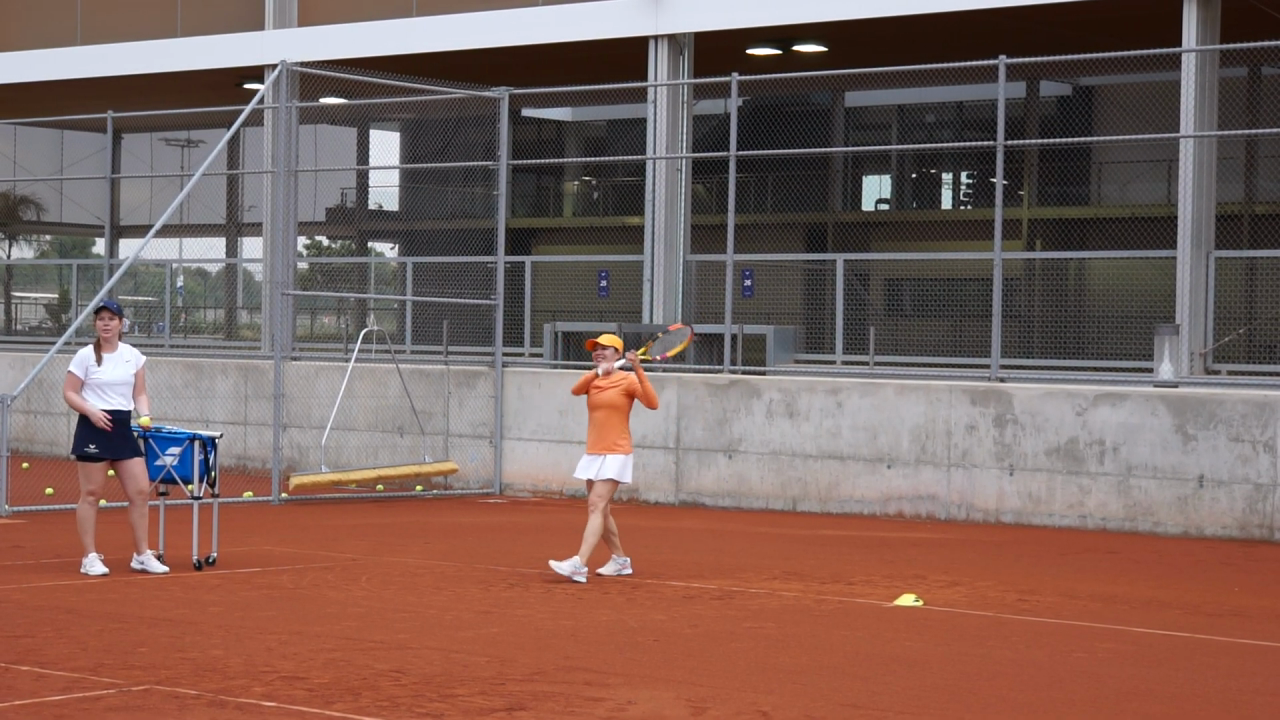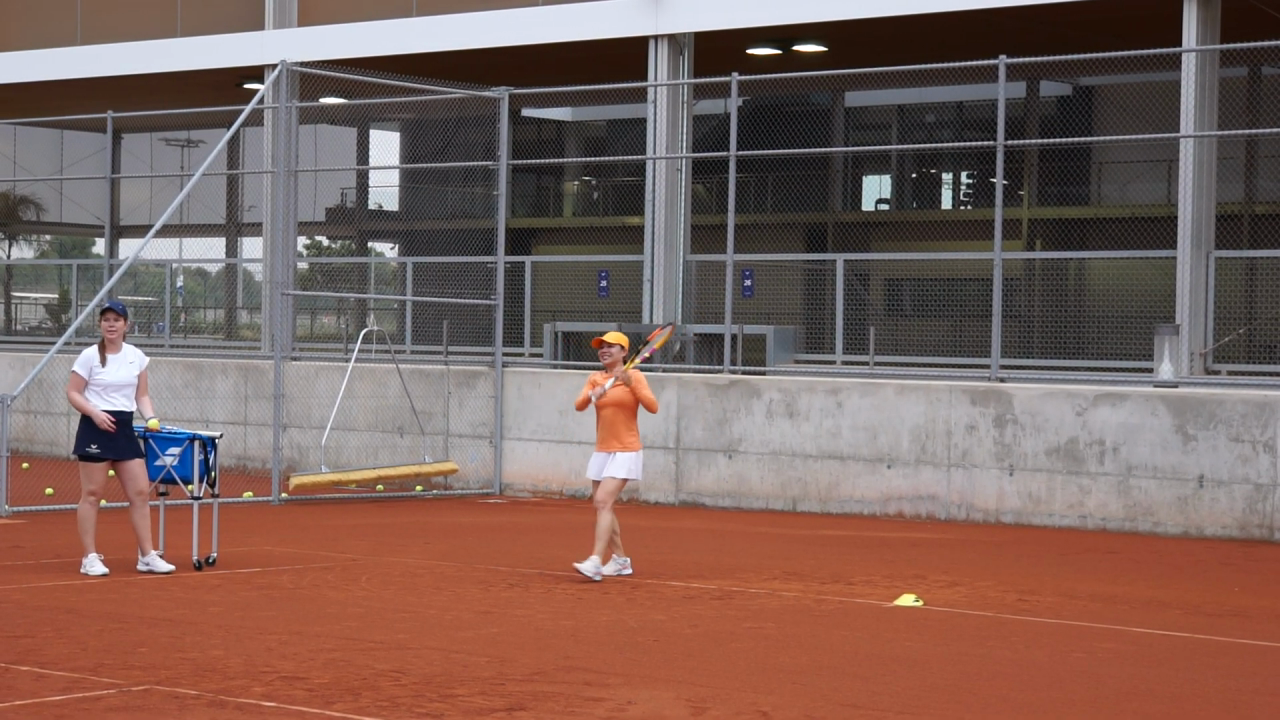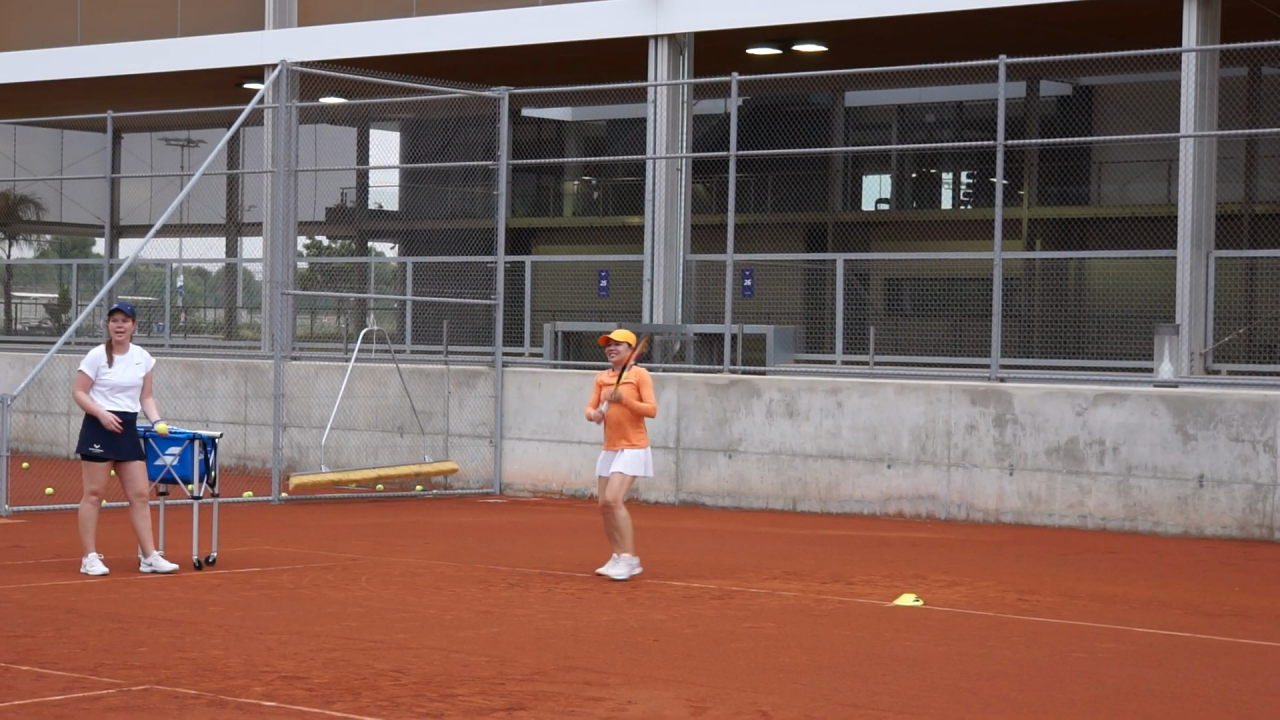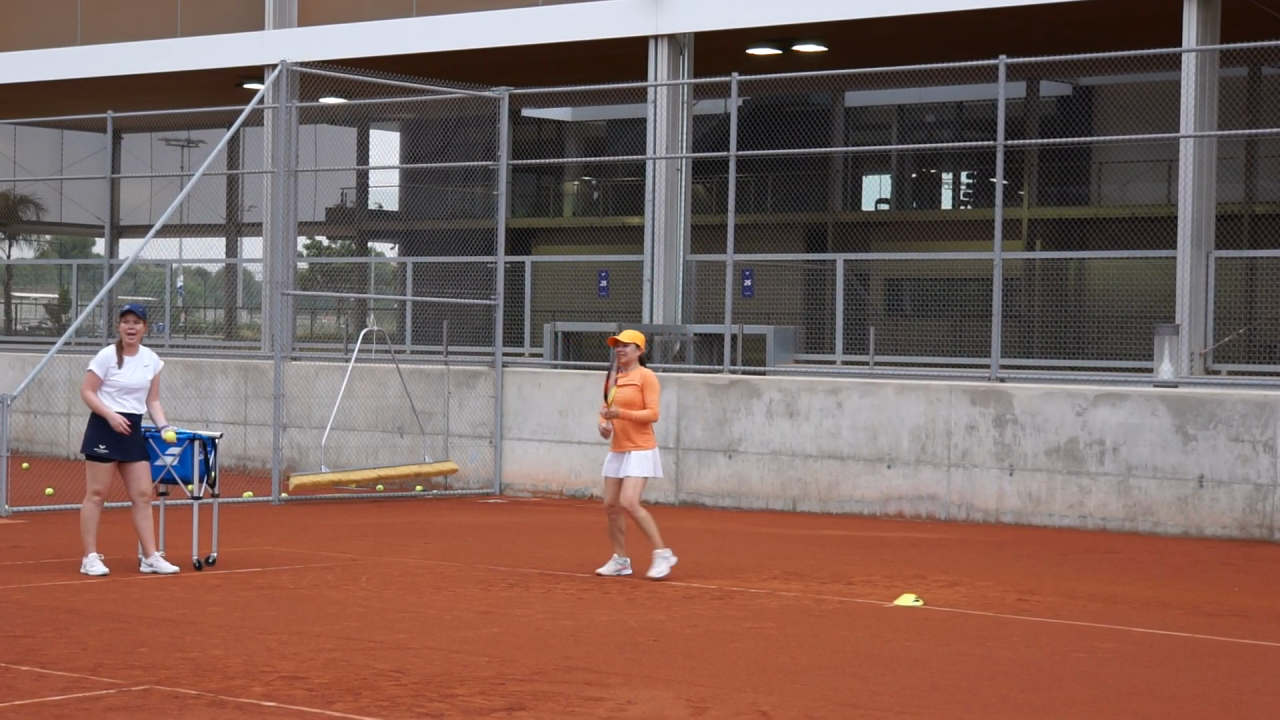
dt=0.1s
person 1, frame 1
left shoulder: (134, 356)
right shoulder: (85, 355)
left elbow: (139, 394)
right elbow: (69, 393)
left wrist: (145, 415)
right wrist: (91, 411)
left hip: (122, 429)
right hip: (93, 429)
left knee: (140, 491)
right knee: (91, 494)
left ankle: (142, 555)
right ankle: (90, 557)
person 1, frame 2
left shoulder: (137, 357)
right shoulder: (90, 356)
right elbow: (72, 393)
left wrist: (150, 417)
right wrist: (95, 413)
left hip: (125, 429)
right hip: (96, 429)
left knee: (140, 492)
right knee: (92, 494)
left ankle: (147, 556)
right ankle: (90, 558)
person 1, frame 3
left shoulder: (143, 358)
right shoulder: (96, 355)
right elbow: (78, 392)
left wrist: (157, 421)
right wrist: (101, 414)
left hip: (128, 430)
right hip: (99, 430)
left knee: (140, 495)
right knee: (93, 494)
left ankle: (150, 557)
right ankle: (90, 557)
person 1, frame 4
left shoulder: (152, 360)
right shoulder: (106, 356)
right elbow: (87, 392)
left wrist: (163, 426)
right wrist: (110, 415)
left hip: (133, 431)
right hip: (105, 429)
left knee: (143, 495)
right knee: (96, 494)
left ankle: (150, 557)
right ankle: (90, 557)
person 2, frame 1
left shoulder: (629, 379)
right shoulder: (589, 379)
left elbow: (653, 404)
right elbow: (576, 389)
left wrist: (639, 372)
right wrist: (596, 373)
left hip: (616, 455)
right hip: (593, 454)
left knee: (595, 506)
right knee: (600, 509)
left ankle: (577, 565)
right ankle: (620, 559)
person 2, frame 2
left shoulder: (635, 377)
right shoulder: (594, 379)
left elbow: (653, 407)
right elbow: (578, 405)
left wrist: (631, 384)
right wrist: (592, 396)
left hip: (625, 452)
right hip: (602, 452)
left knee: (603, 502)
right knee: (603, 505)
left ankle: (595, 562)
right ankle: (620, 559)
person 2, frame 3
left shoulder: (640, 375)
right shoulder: (601, 378)
left elbow: (651, 411)
right elbow: (590, 408)
left wrist: (624, 401)
right wrist: (594, 413)
left hip: (633, 449)
right hip: (610, 449)
left knee: (613, 499)
right knee: (605, 505)
left ankle: (628, 557)
right ankle: (620, 558)
person 2, frame 4
left shoulder: (647, 377)
right shoulder: (614, 379)
left elbow: (654, 415)
right elbow: (605, 410)
left wrist: (621, 413)
right wrist: (604, 423)
left hip: (641, 451)
right hip: (617, 451)
left knee: (629, 504)
right knee: (611, 505)
left ankle: (662, 553)
right ankle: (620, 559)
